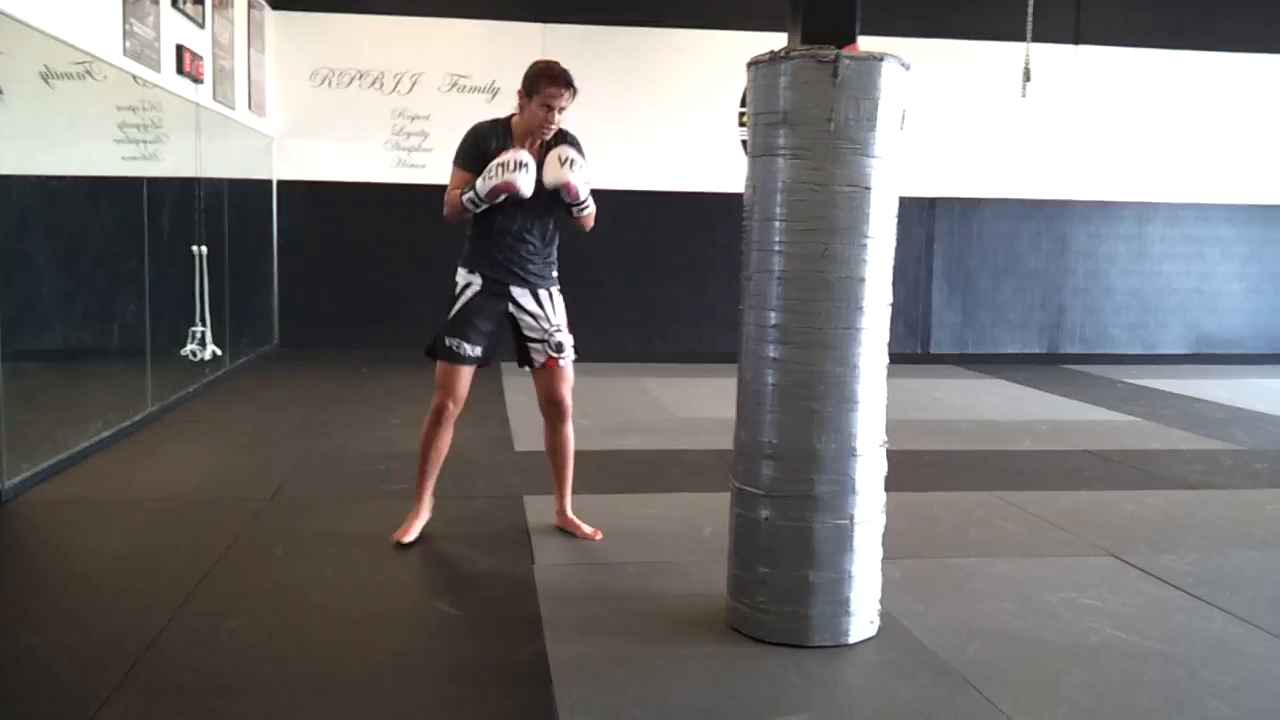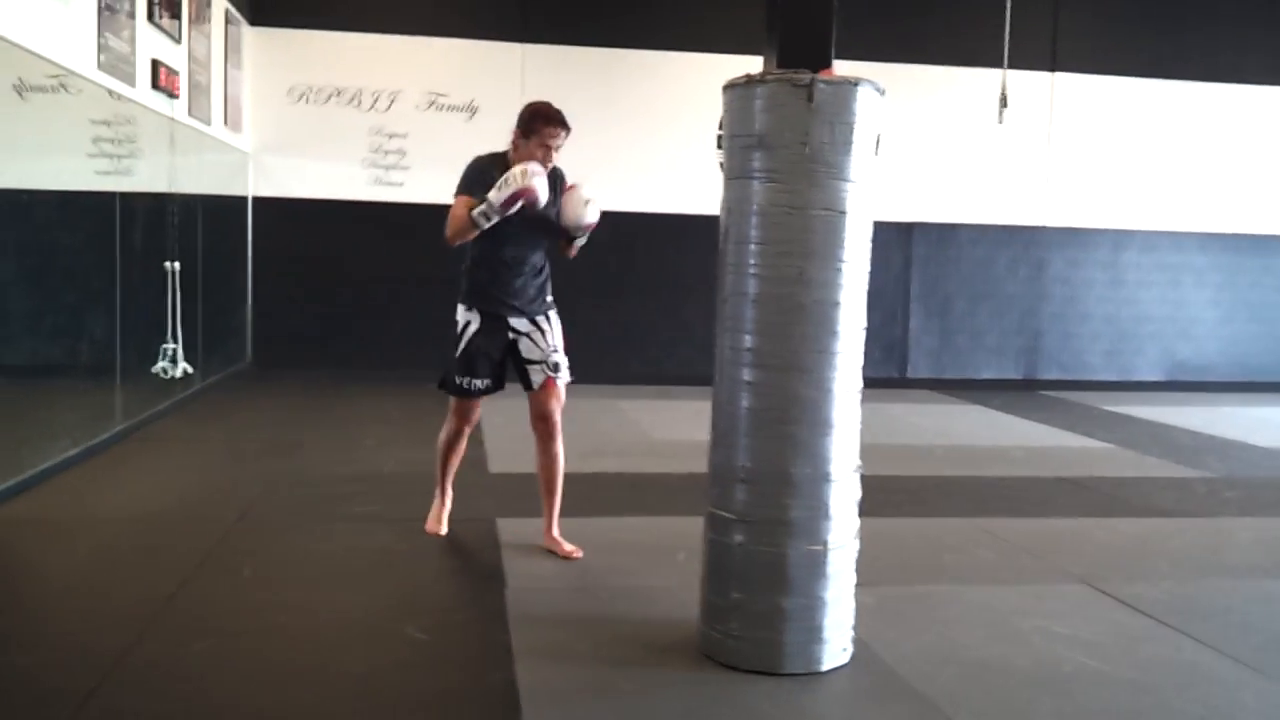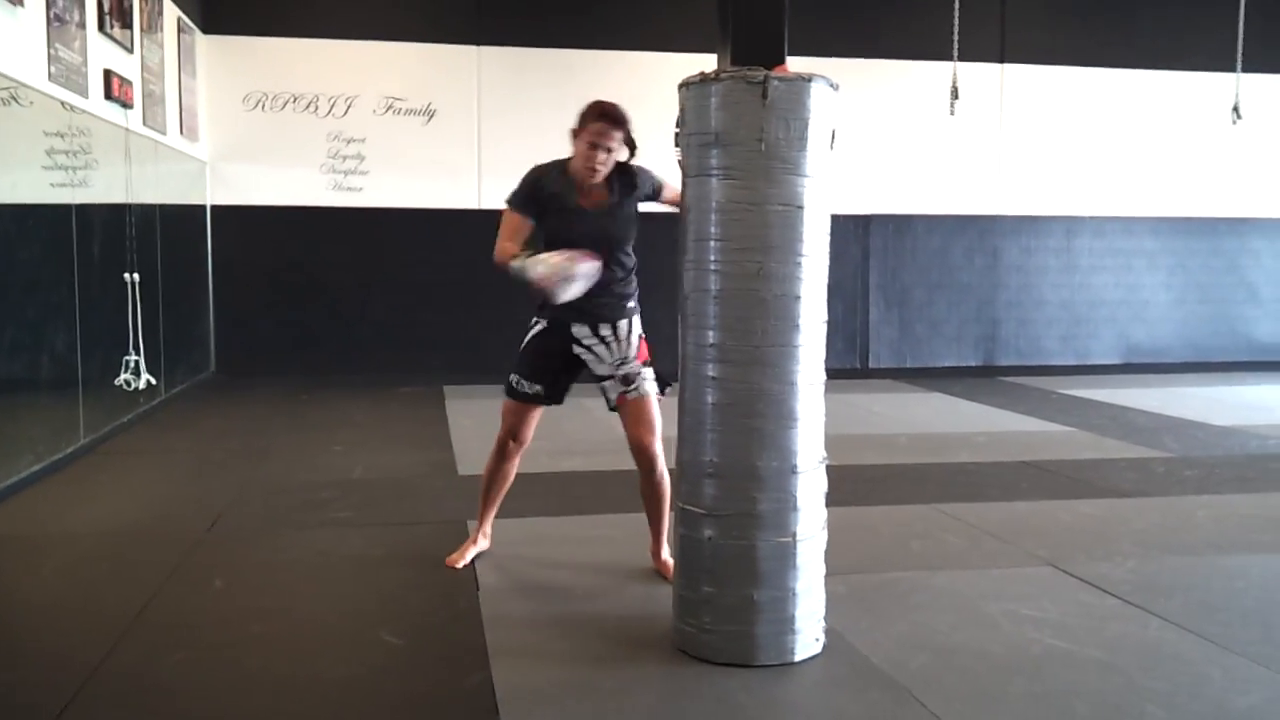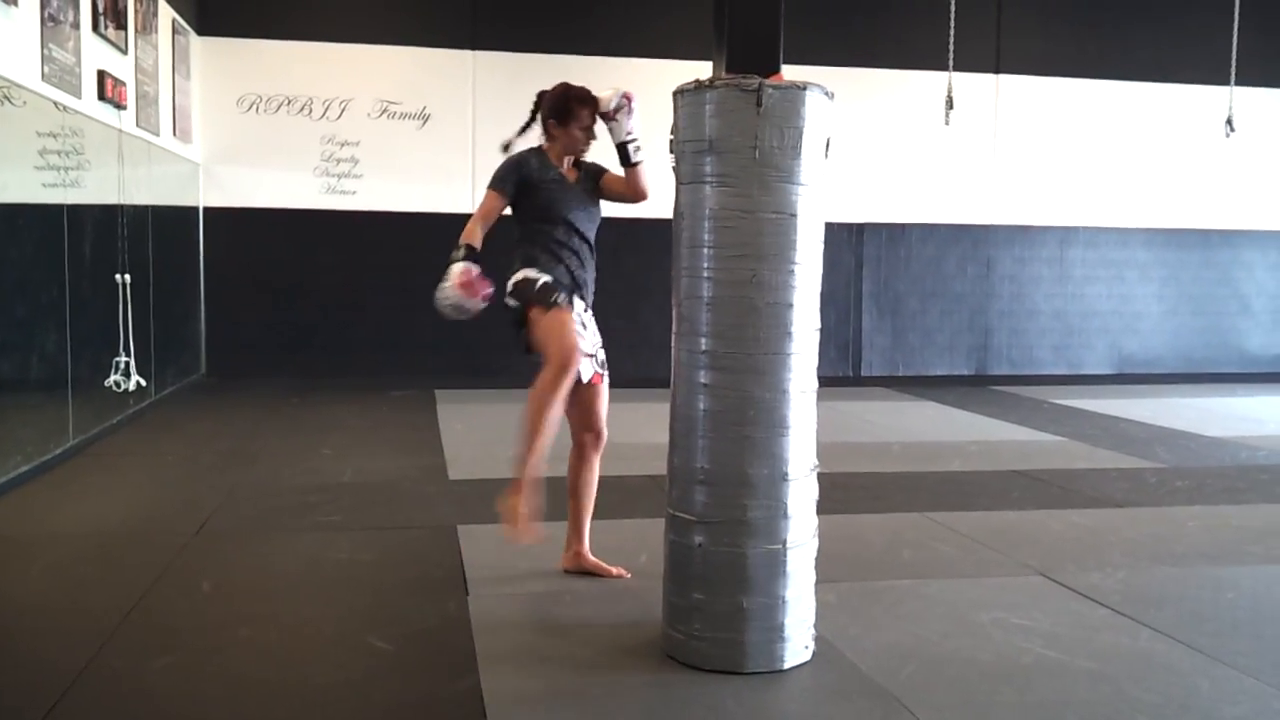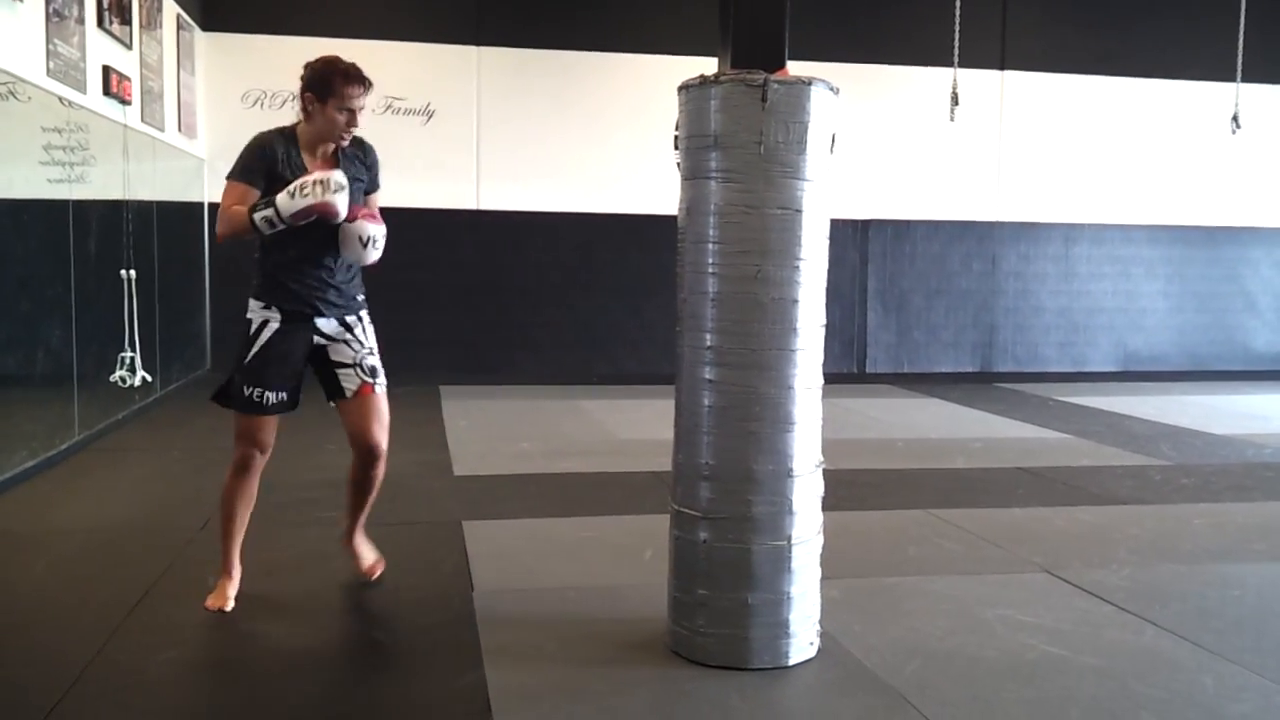
dt=1s
person 1, frame 1
left shoulder: (568, 148)
right shoulder: (483, 137)
left elbow: (587, 222)
right elbow: (451, 210)
left wrist: (576, 192)
right wrist: (486, 189)
left hip: (539, 285)
right hip: (482, 282)
left knee: (558, 402)
right knee: (447, 399)
left ankle: (564, 510)
right ankle: (421, 503)
person 1, frame 2
left shoulder: (554, 179)
right shoulder: (483, 170)
left elbow: (567, 250)
right elbow: (454, 233)
left wrist: (579, 229)
right wrist: (502, 200)
left hip: (536, 312)
right hip: (482, 312)
left knee: (549, 420)
right knee: (462, 419)
left ankle: (551, 530)
right ankle: (442, 497)
person 1, frame 3
left shoulder: (631, 179)
right shoulder: (544, 181)
left elbow: (680, 198)
right elbow: (504, 249)
left hip: (617, 326)
right hip: (558, 323)
left knee: (647, 447)
right knee: (511, 435)
left ankle: (660, 550)
right ankle: (480, 533)
person 1, frame 4
left shoulder: (587, 172)
right shoulder: (524, 165)
left elbow: (639, 193)
right elbow: (481, 220)
left wrist: (624, 133)
right wrist: (464, 261)
left hip: (577, 305)
right hip: (540, 283)
left knee: (593, 433)
right knee: (564, 357)
left ankle: (577, 551)
right ankle: (521, 488)
person 1, frame 5
left shoulder: (361, 156)
right shoulder: (267, 150)
right elbow: (226, 225)
right wrist: (287, 205)
left hip: (345, 314)
right hip: (278, 316)
left knee: (373, 444)
right knee: (250, 451)
left ankle: (355, 532)
right ankle: (228, 571)
